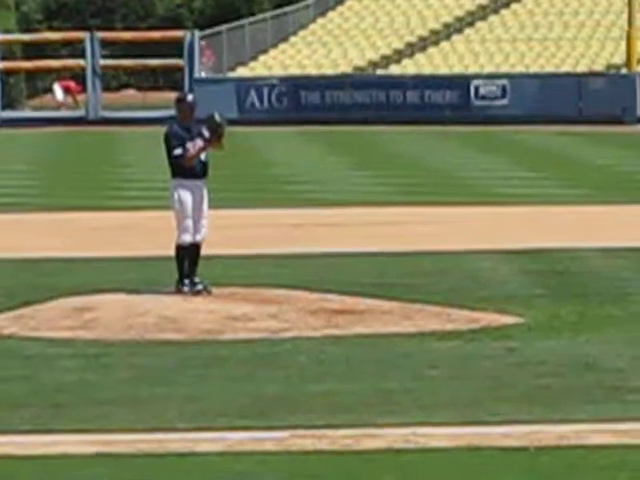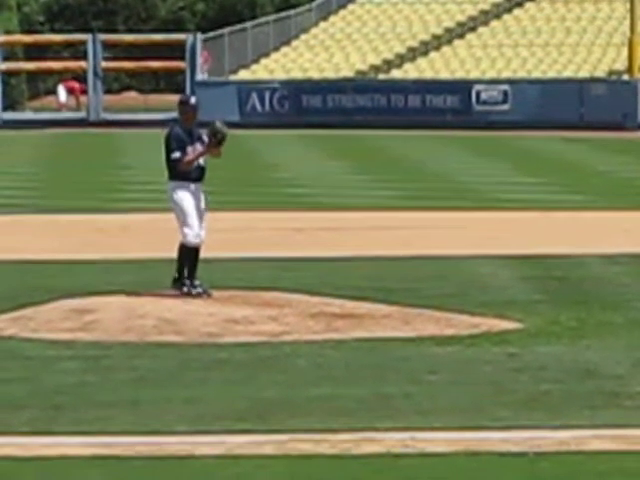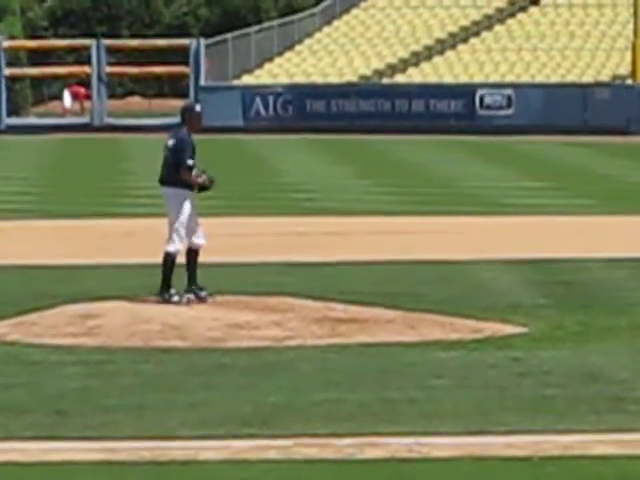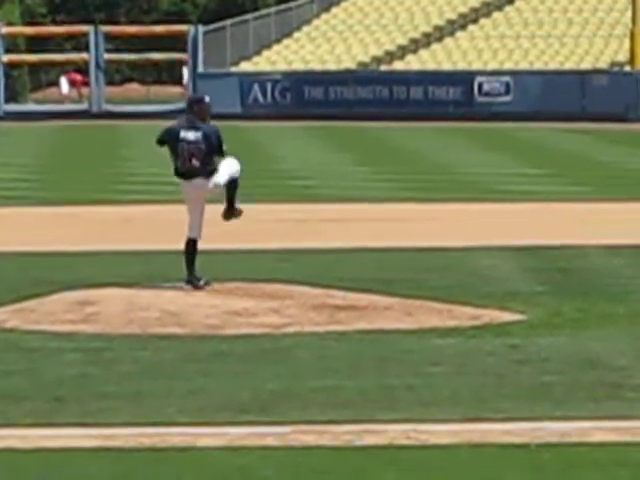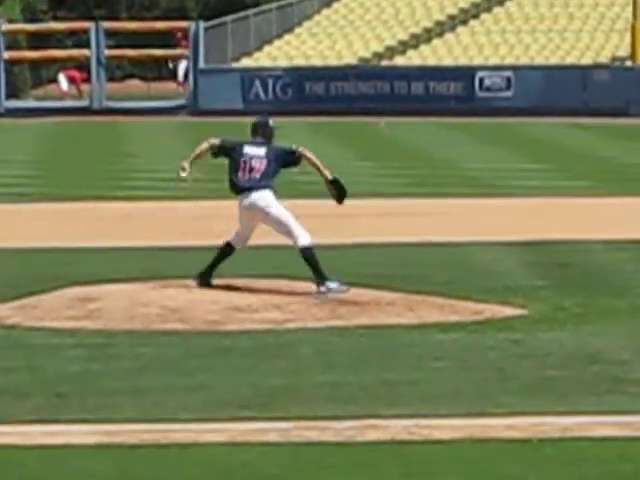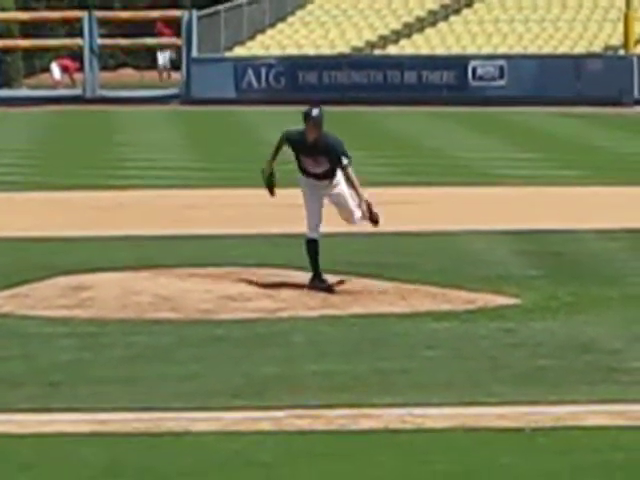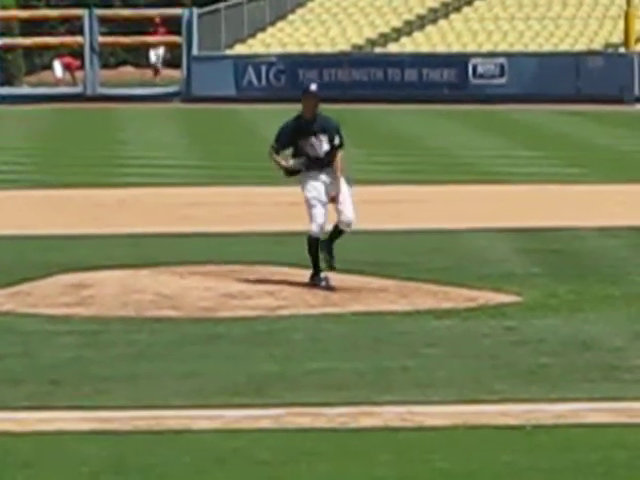
dt=0.7s
person 1, frame 1
left shoulder: (198, 127)
right shoulder: (173, 131)
left elbow: (218, 145)
right elbow: (185, 160)
left wrist: (216, 136)
right wrist: (204, 146)
left hip: (201, 183)
right hip: (183, 185)
left knee: (199, 233)
right knee: (186, 234)
left ankle: (193, 278)
right ankle: (182, 280)
person 1, frame 2
left shoulder: (197, 132)
right shoulder: (174, 134)
left elbow: (216, 153)
right elbow: (182, 165)
left wrist: (214, 143)
right wrist: (202, 151)
left hip: (196, 187)
right hip: (181, 187)
left knee: (198, 236)
right knee: (191, 233)
left ankle: (192, 281)
right ankle: (179, 279)
person 1, frame 3
left shoulder: (174, 137)
right shoulder: (186, 141)
left elbow: (174, 169)
right elbow: (185, 175)
left wrist: (194, 179)
right wrist: (198, 182)
left hip: (173, 191)
right hip: (179, 193)
left knee: (196, 238)
right knee: (175, 241)
left ankle: (192, 285)
right ankle: (165, 290)
person 1, frame 4
left shoulder: (174, 130)
right shoulder: (210, 130)
left elbow: (160, 141)
right elbow: (220, 155)
left hip: (188, 185)
right hip: (210, 181)
left knee: (194, 230)
right knee: (232, 163)
left ankle: (191, 275)
right ankle: (230, 208)
person 1, frame 5
left shoulder: (237, 147)
right shoulder: (275, 149)
left elbow: (211, 144)
right elbow: (303, 153)
left wrist: (188, 162)
right wrist: (325, 173)
left hip: (244, 203)
right hip: (263, 199)
left knee: (240, 239)
right knee: (300, 235)
left ankle: (206, 274)
right ankle: (323, 282)
person 1, frame 6
left shoulder: (332, 143)
right shoulder: (296, 137)
left elbow: (347, 170)
right elbow: (283, 138)
left wrist: (361, 197)
right wrist: (271, 162)
left hip: (333, 181)
right hip: (310, 183)
left knee: (351, 217)
right knee: (313, 228)
left ankle: (366, 211)
right ankle: (316, 277)
person 1, frame 7
left shoulder: (329, 123)
right shoulder: (291, 127)
left elbow: (338, 154)
right elbow: (274, 150)
left wrist: (339, 185)
right wrist: (281, 162)
left hip: (333, 173)
right hip: (310, 177)
left knee: (347, 219)
right knee: (317, 223)
left ankle: (327, 245)
right ankle: (316, 274)
